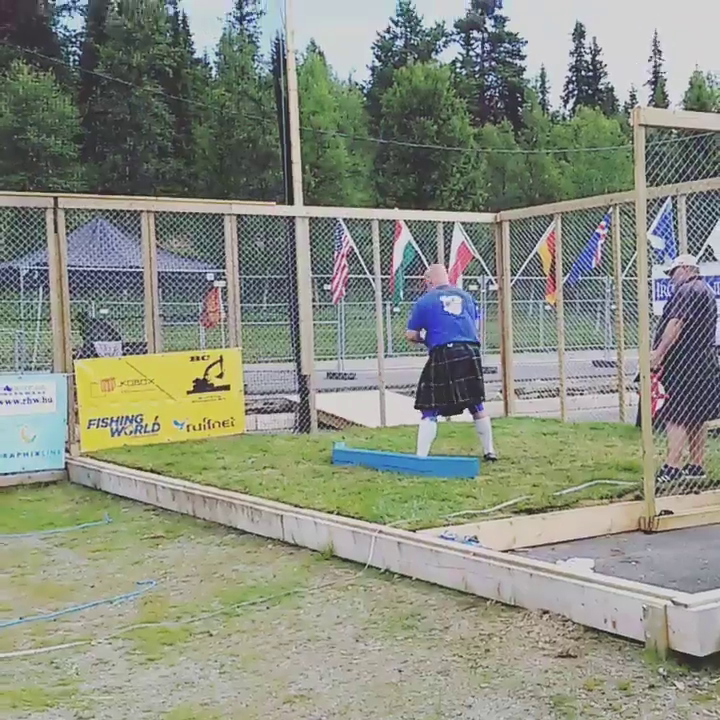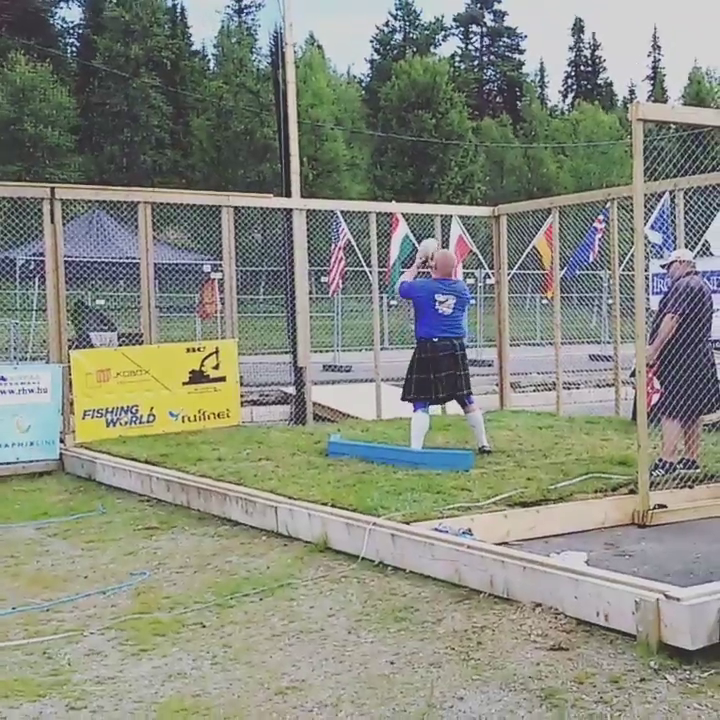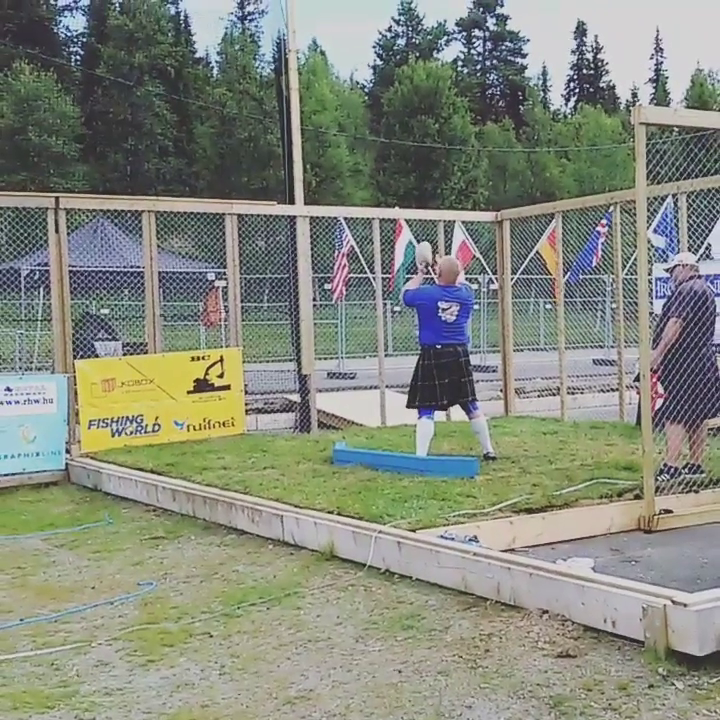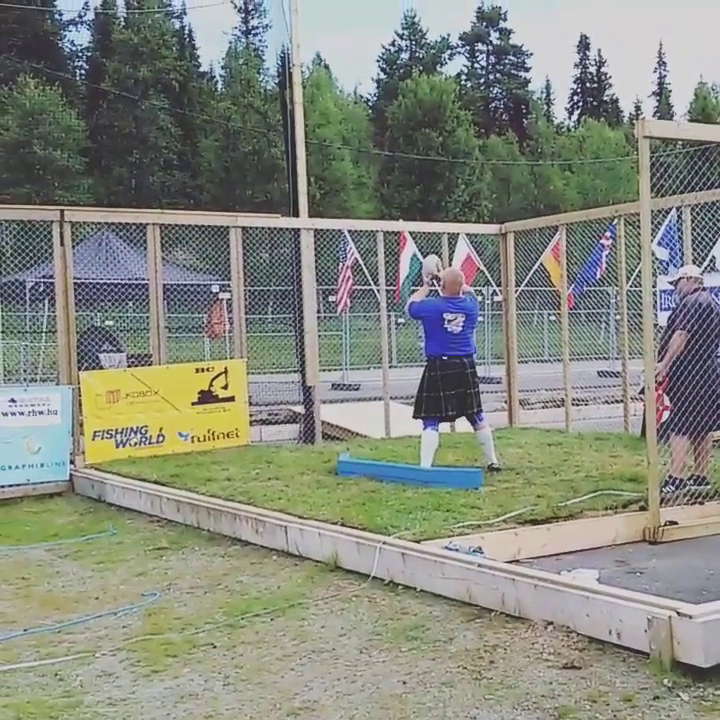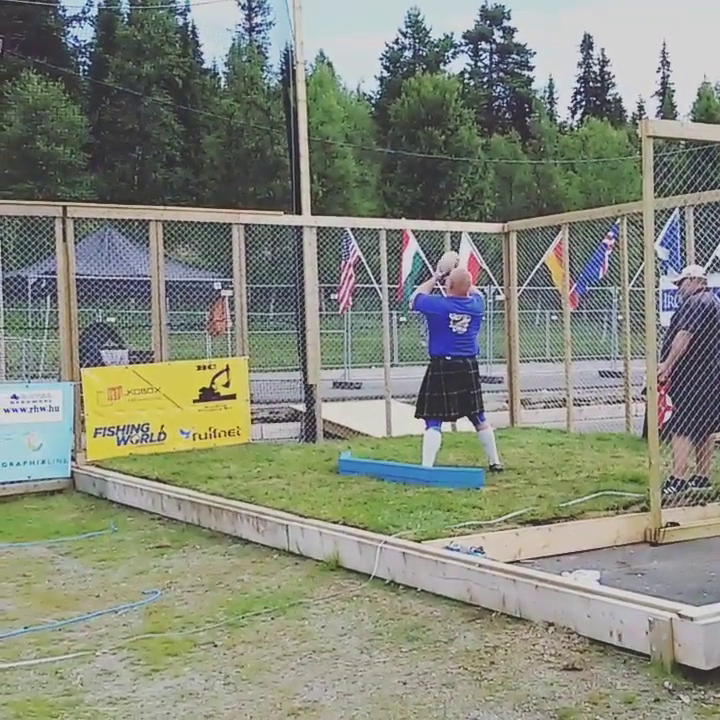
dt=0.5s
person 1, frame 1
left shoulder: (687, 291)
left elbow: (676, 323)
left wrist: (658, 352)
left hip: (685, 362)
left knee: (676, 416)
right knee: (696, 416)
left ankle: (672, 469)
right ankle: (696, 467)
person 1, frame 2
left shoulder: (683, 286)
left elbow: (672, 319)
left wrist: (654, 348)
left hip: (680, 357)
right hip: (699, 356)
left knee: (671, 410)
right knee: (692, 411)
left ankle: (667, 463)
right ankle: (691, 460)
person 1, frame 3
left shoulder: (687, 289)
left elbow: (676, 322)
left wrist: (658, 352)
left hip: (684, 361)
left knee: (675, 414)
right knee: (697, 415)
left ankle: (671, 468)
right ankle: (695, 466)
person 1, frame 4
left shoulder: (692, 302)
left elbow: (682, 335)
left wrist: (664, 364)
left hip: (689, 374)
left knee: (680, 426)
right knee: (701, 427)
left ankle: (676, 480)
right ankle: (701, 477)
person 1, frame 5
left shoulder: (696, 302)
left elbow: (685, 335)
left wrist: (667, 364)
left hip: (692, 374)
left knee: (682, 427)
left ankle: (678, 480)
person 2, frame 1
left shoulder: (424, 301)
right shoulder: (466, 296)
left elbow: (411, 335)
right elbow: (476, 328)
left wrist: (425, 339)
left hip: (443, 356)
right hip: (470, 353)
left knee: (431, 411)
right knee: (476, 406)
left ankle: (421, 457)
right ankle: (489, 452)
person 2, frame 2
left shoulder: (420, 287)
right shoulder: (462, 289)
left elbow: (401, 287)
left wrist: (416, 266)
right wrist: (447, 266)
left hip: (428, 350)
right hip: (456, 349)
left knee: (421, 403)
right knee: (466, 399)
left ankle: (415, 450)
right ankle: (483, 444)
person 2, frame 3
left shoulder: (424, 294)
right shoulder: (466, 294)
left elbow: (405, 295)
right elbow: (461, 283)
left wrist: (420, 274)
right wrist: (448, 268)
left hip: (432, 357)
right hip: (459, 355)
left knee: (426, 410)
right knee: (471, 406)
left ankle: (421, 457)
right ankle: (488, 450)
person 2, frame 4
left shoulder: (430, 306)
right shoulder: (471, 304)
left elbow: (410, 307)
right elbow: (468, 290)
left wrist: (426, 286)
right wrist: (450, 277)
left hip: (438, 369)
right hip: (465, 367)
left knee: (431, 421)
right knee: (476, 417)
left ankle: (425, 468)
right ankle: (493, 462)
person 2, frame 5
left shoulder: (436, 305)
right shoulder: (476, 305)
left elbow: (415, 298)
right elbow: (475, 292)
left wrist: (434, 279)
right wrist: (459, 276)
left hip: (442, 369)
right hip: (469, 368)
left knee: (433, 421)
right knee: (479, 417)
left ankle: (427, 468)
right ankle: (495, 462)
